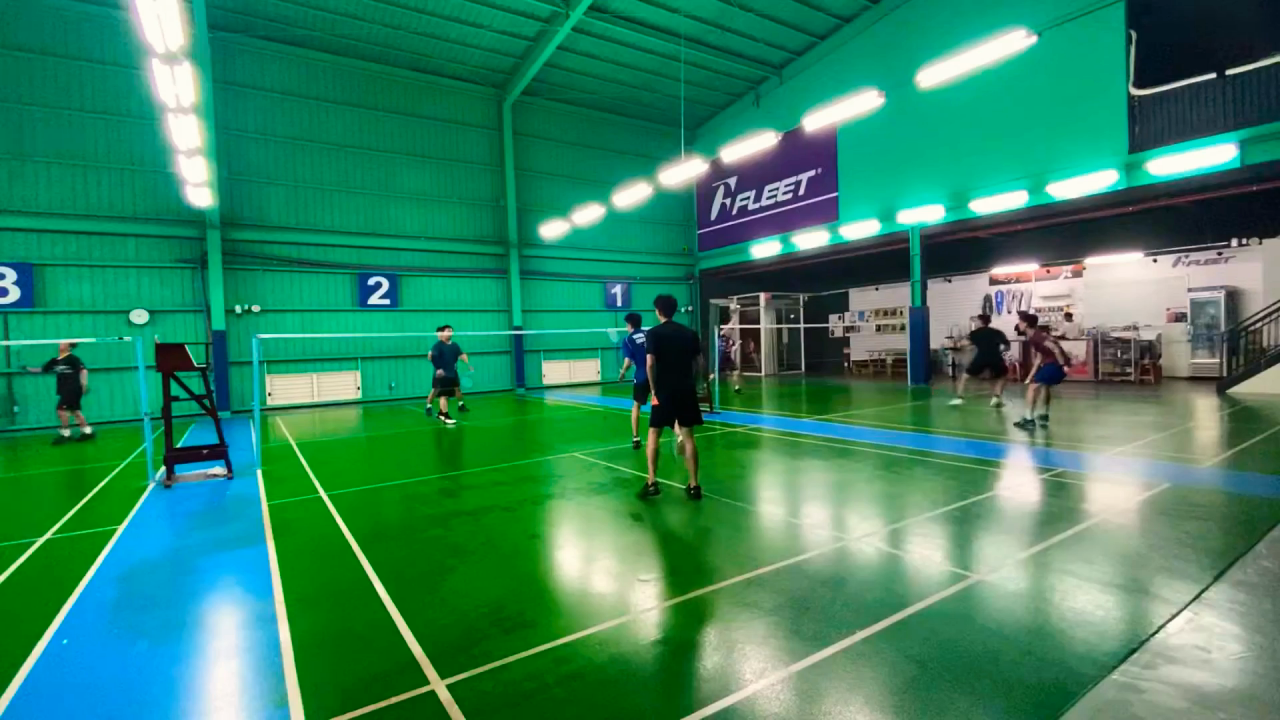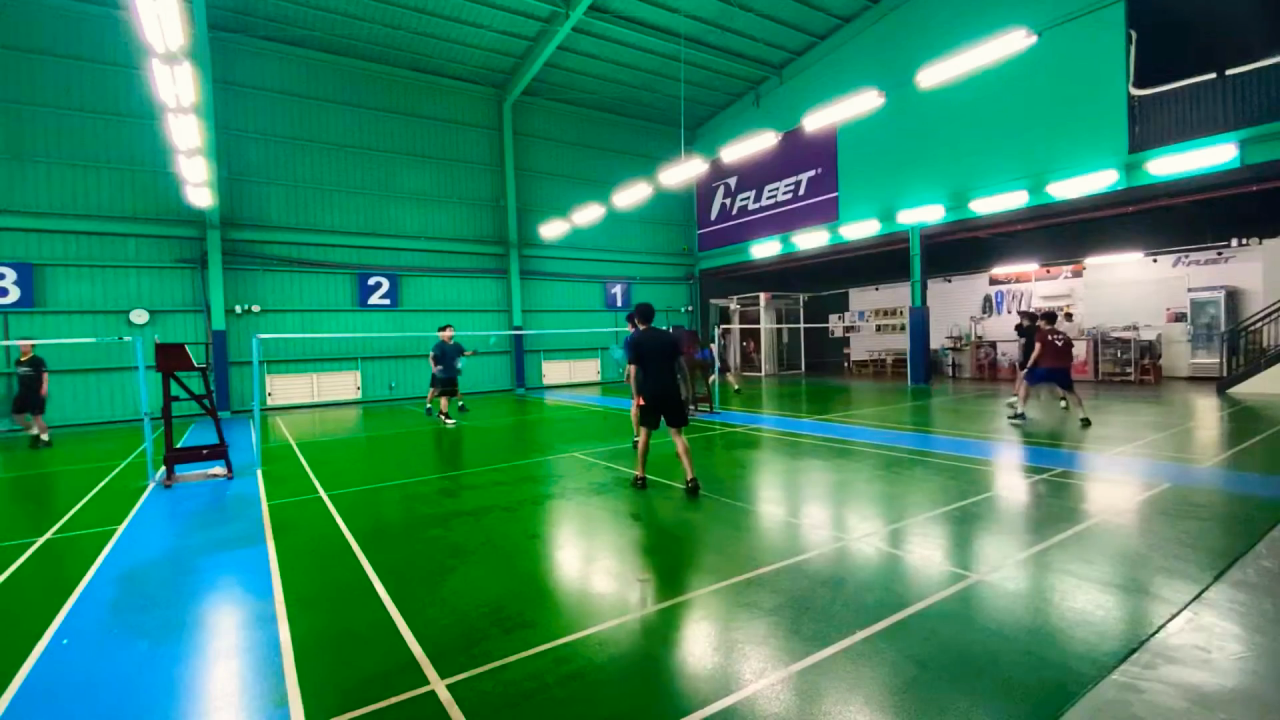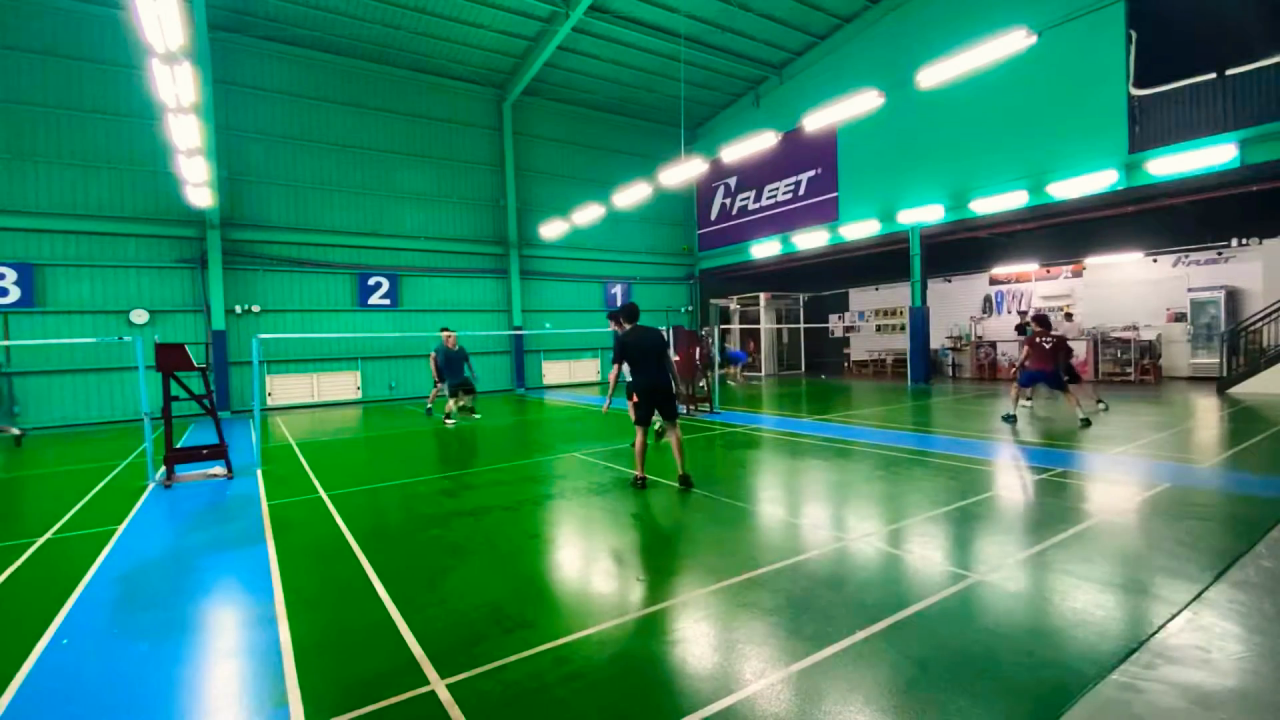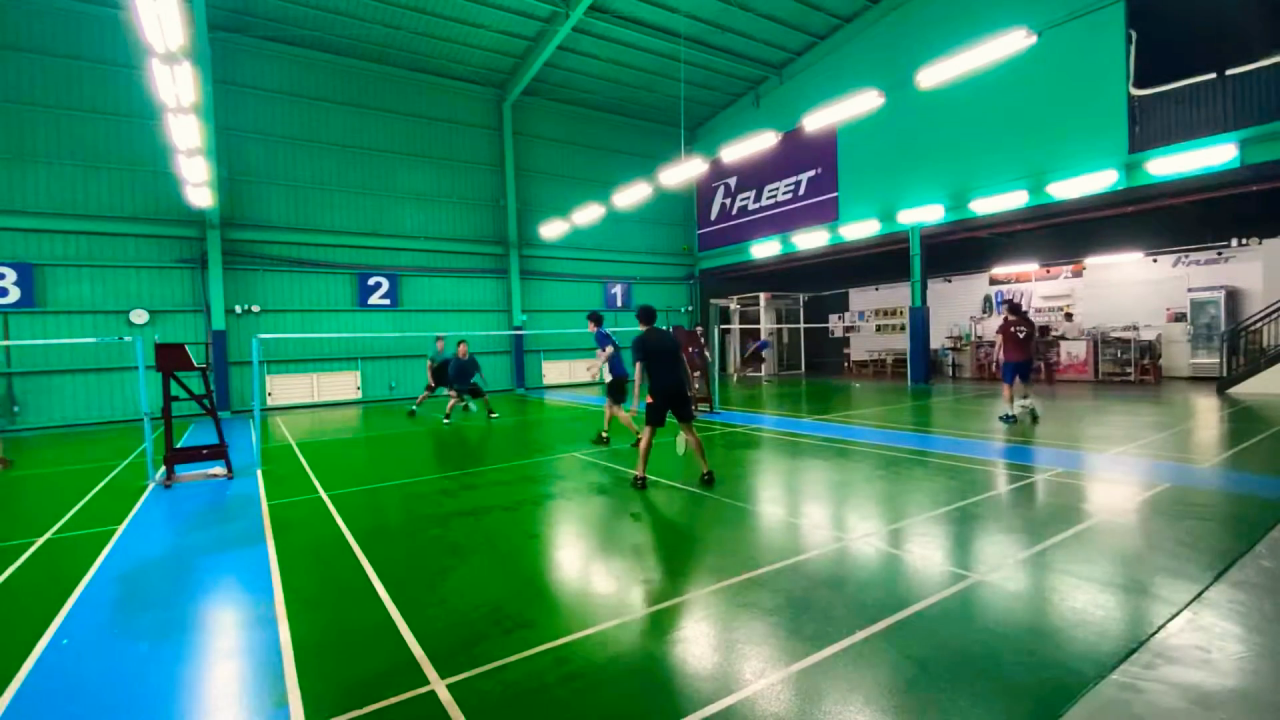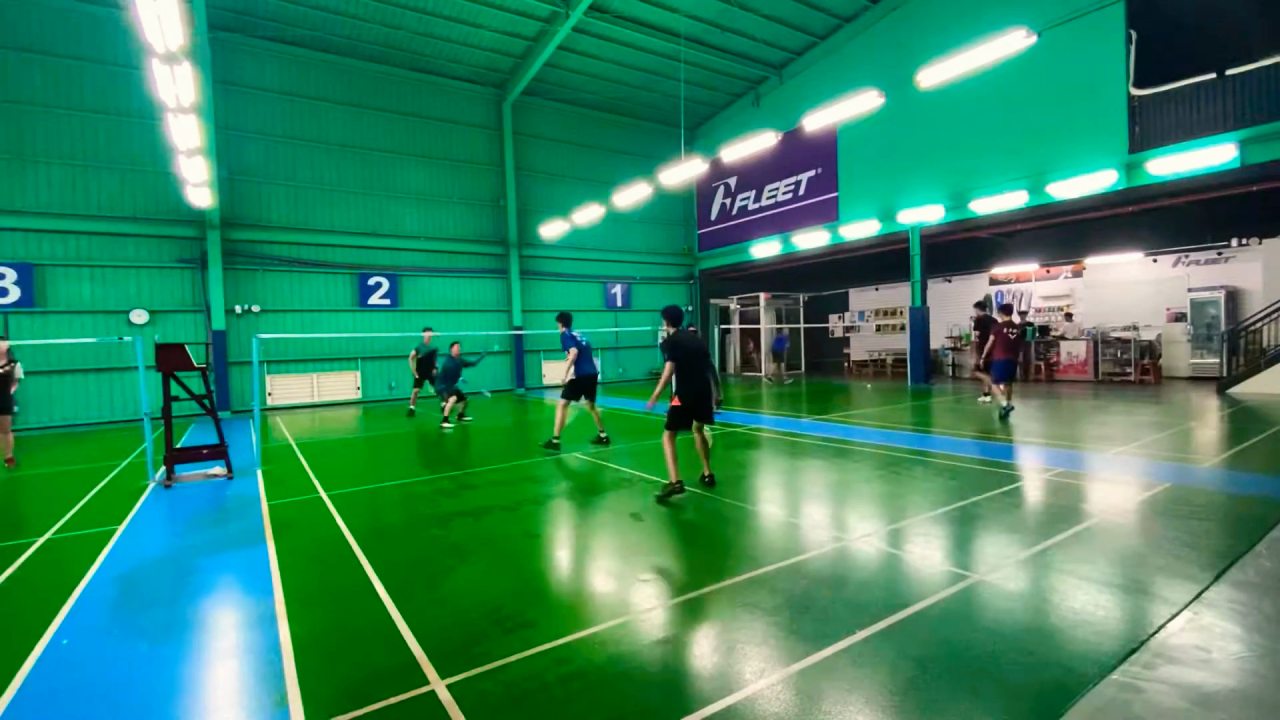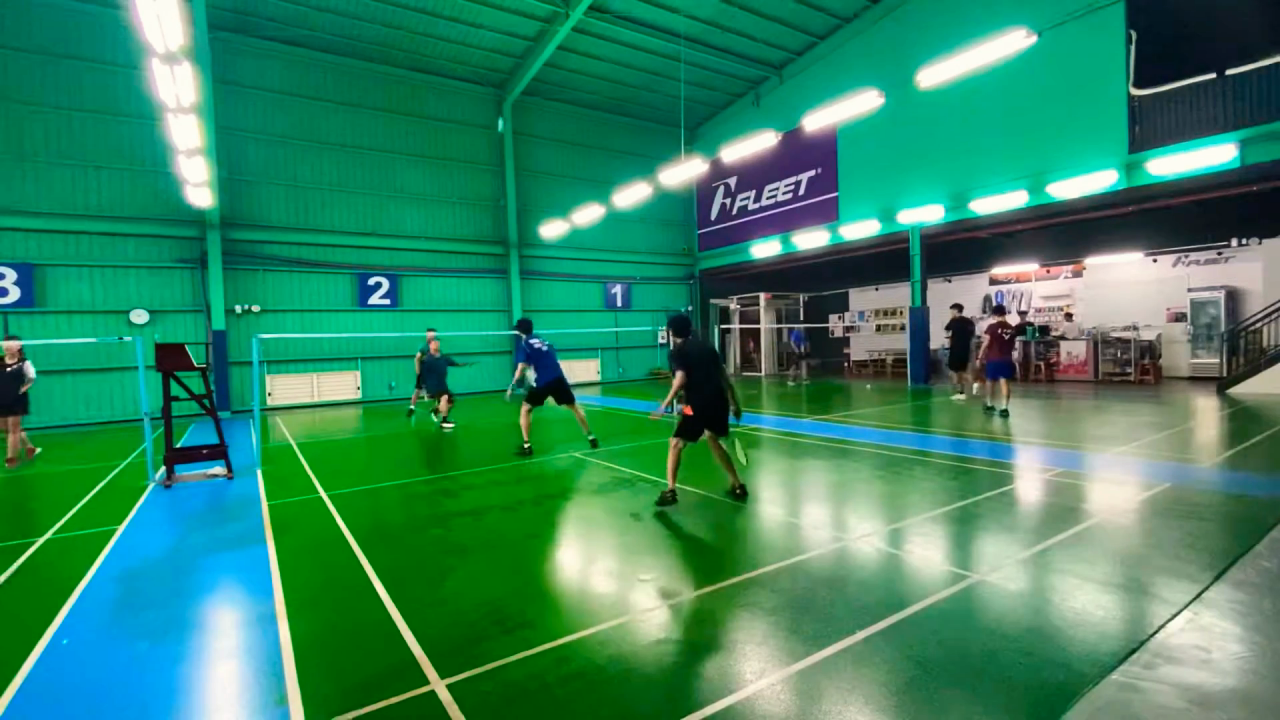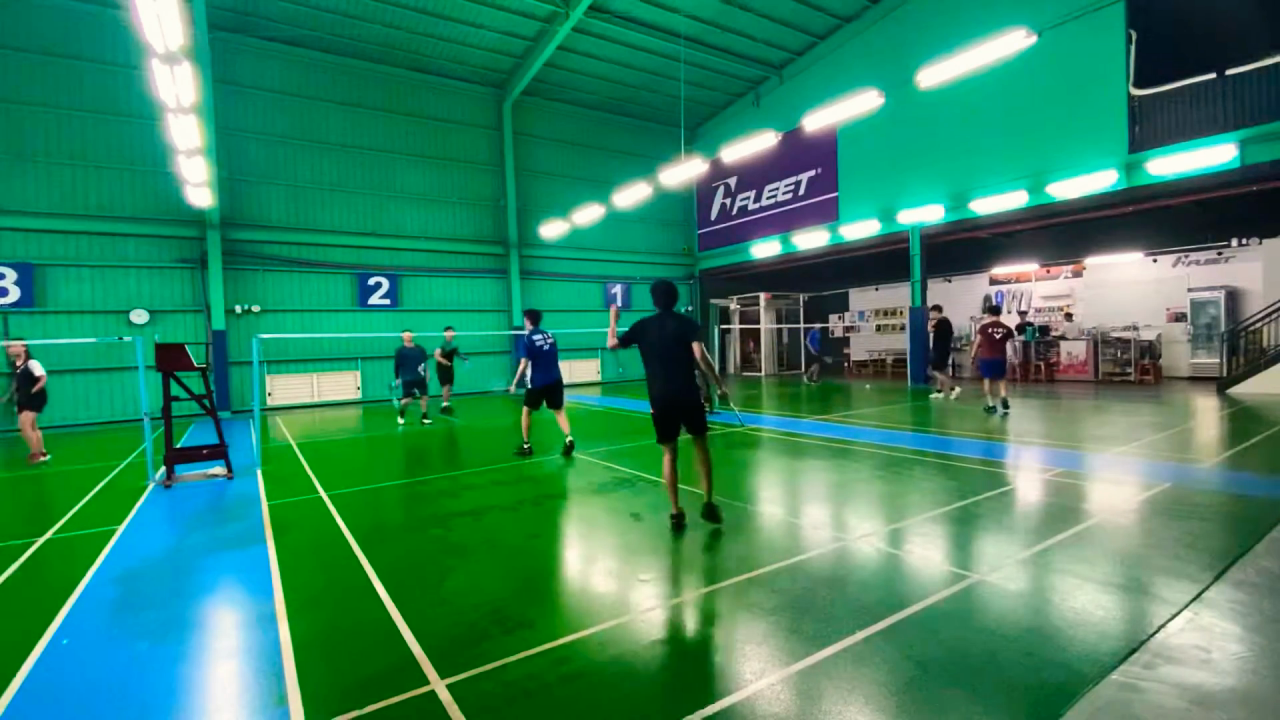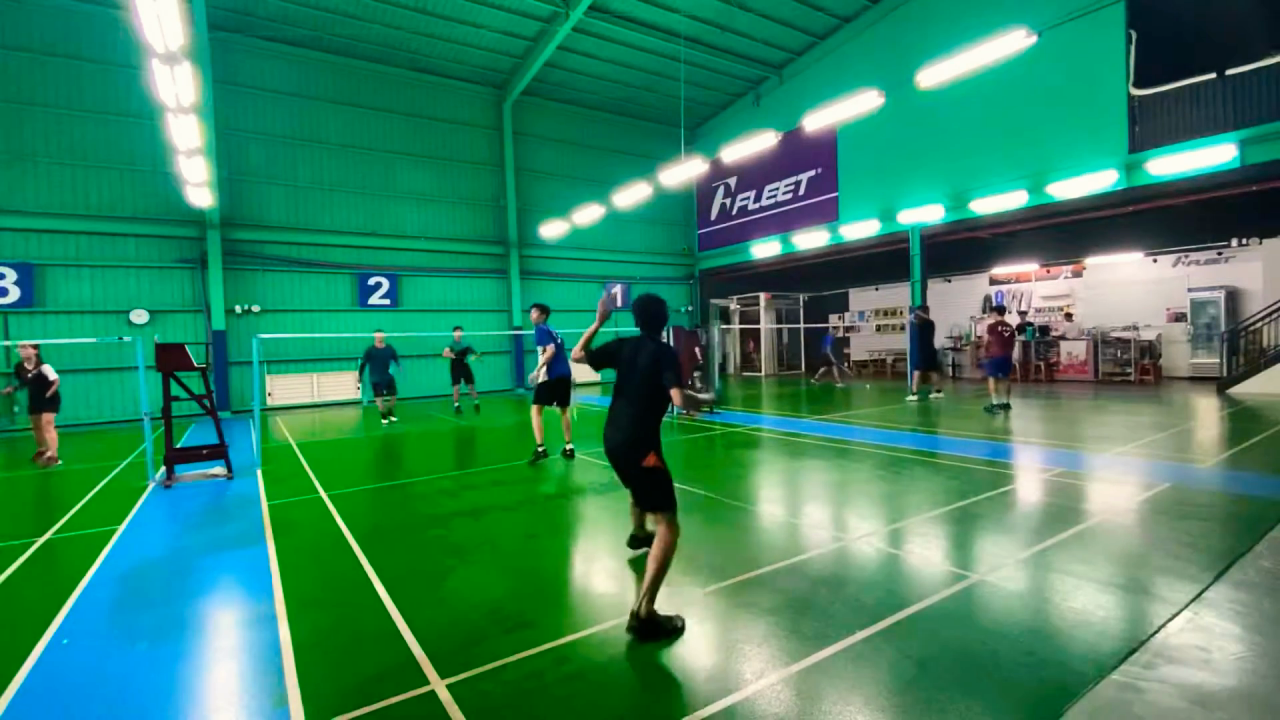
dt=0.4s
person 1, frame 1
left shoulder: (654, 333)
right shoulder: (690, 333)
left elbow: (650, 364)
right elbow: (699, 365)
left wrist: (653, 389)
left hip: (664, 391)
right hip: (687, 391)
left knee: (654, 434)
right knee: (688, 437)
left ankle: (651, 482)
right ankle: (694, 485)
person 1, frame 2
left shoulder: (635, 340)
right shoulder: (669, 337)
left elbow: (634, 372)
right elbow: (681, 366)
left wrist: (635, 397)
right wrist: (687, 391)
left hip: (649, 392)
right hip: (671, 391)
left knee: (645, 434)
right knee: (678, 435)
left ankle: (640, 477)
right ankle: (691, 479)
person 1, frame 3
left shoulder: (622, 340)
right shoulder: (656, 333)
right elbow: (669, 361)
left wrist: (609, 398)
left hip: (642, 389)
right hip: (664, 386)
left knee: (641, 432)
right knee: (673, 428)
left ankle: (640, 476)
right ankle: (682, 473)
person 1, frame 4
left shoulder: (640, 341)
right shoulder: (670, 336)
left elbow: (639, 371)
right elbow: (683, 364)
left wrist: (636, 398)
right wrist: (689, 389)
left hip: (658, 391)
right hip: (679, 389)
left knee: (648, 433)
right knee: (689, 430)
left ankle: (640, 477)
right ankle: (706, 472)
person 1, frame 5
left shoulder: (669, 342)
right shoulder: (695, 338)
left elbow: (669, 370)
right elbow: (710, 367)
left wrist: (654, 396)
left hip: (685, 394)
right hip: (704, 392)
left knee: (668, 437)
right knee: (698, 430)
left ankle: (675, 482)
right ankle: (707, 474)
person 1, frame 6
left shoulder: (678, 351)
right shoulder: (706, 347)
left elbow: (681, 379)
right elbow: (724, 377)
left wrist: (665, 405)
right wrist: (734, 403)
left hip: (698, 403)
right hip: (720, 401)
left knee: (676, 445)
right knee: (713, 440)
left ankle: (670, 490)
right ankle: (737, 486)
person 1, frame 7
left shoulder: (643, 326)
right shoulder: (687, 323)
left elbow: (612, 344)
right elbow: (699, 354)
left wrist: (613, 319)
right wrist: (719, 385)
left hip: (660, 397)
right hip: (687, 394)
left knee: (669, 453)
right knee: (701, 446)
left ankle: (677, 512)
right ankle: (708, 503)
person 1, frame 8
left shoulder: (622, 346)
right shoulder: (665, 353)
left elbow: (578, 356)
right elbow: (679, 400)
left wrist: (598, 322)
left hip: (613, 440)
right hip: (640, 444)
left knee: (645, 491)
right knee: (668, 529)
left ankle: (638, 533)
